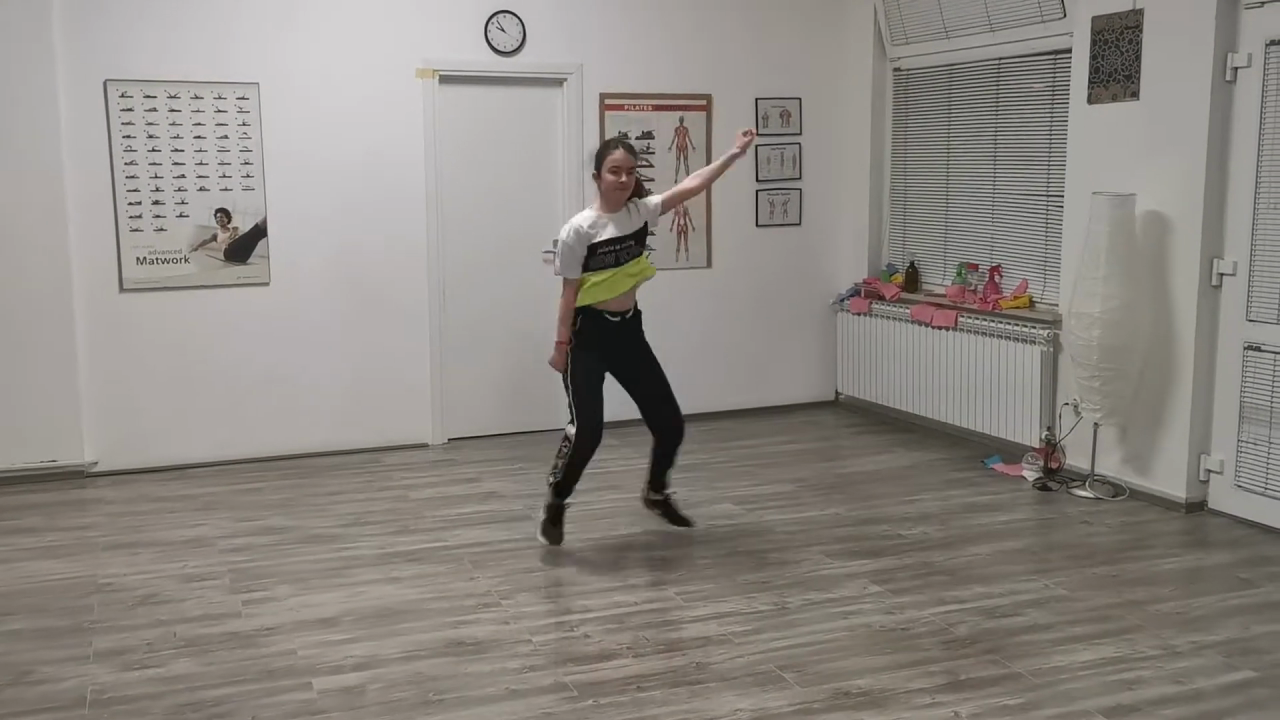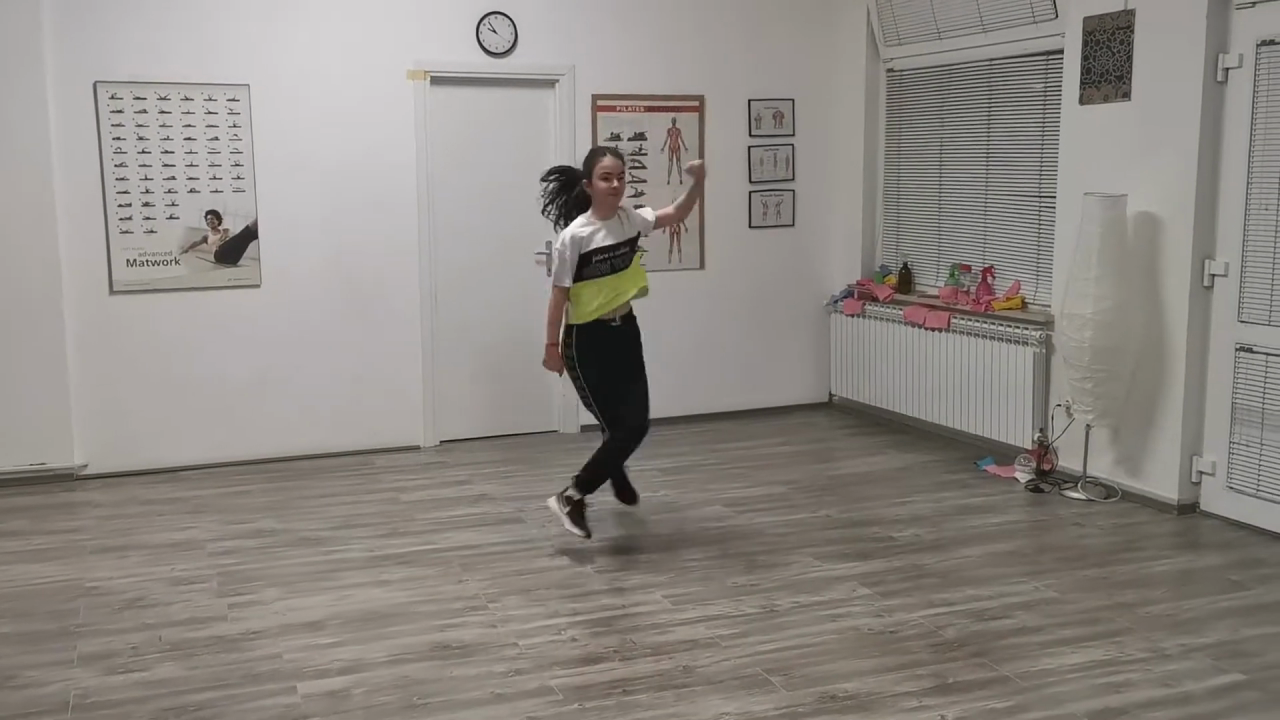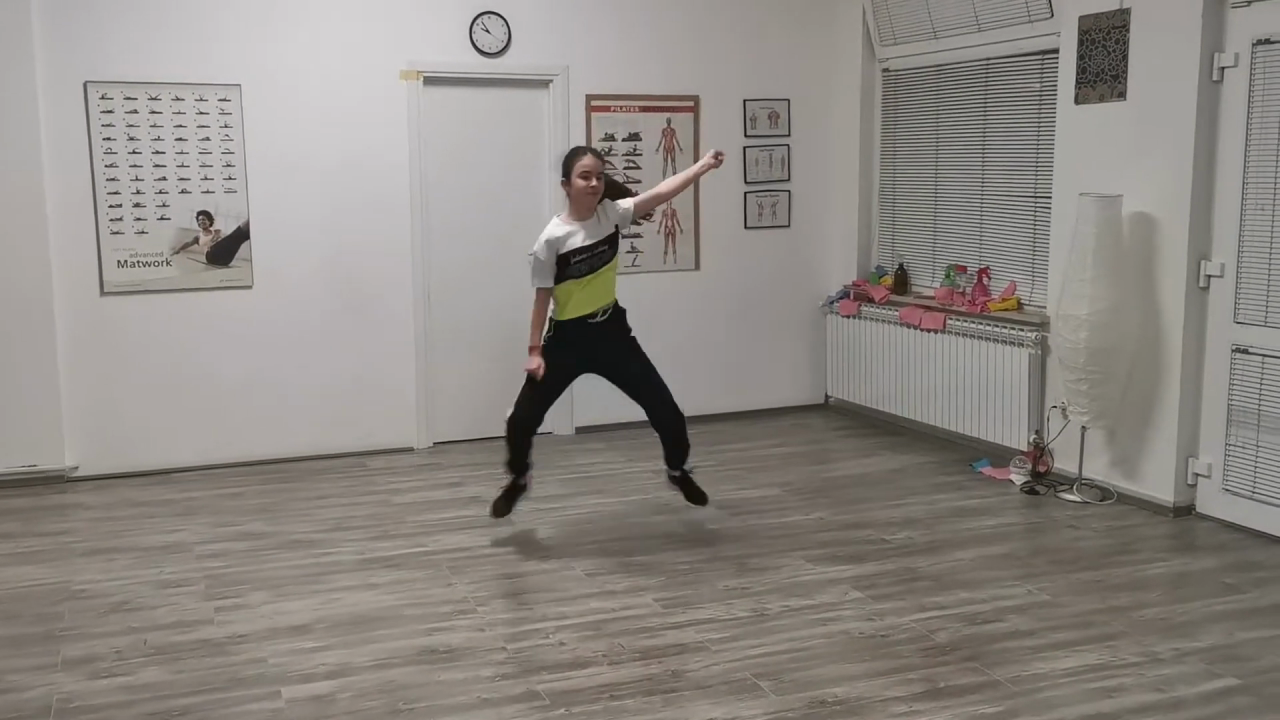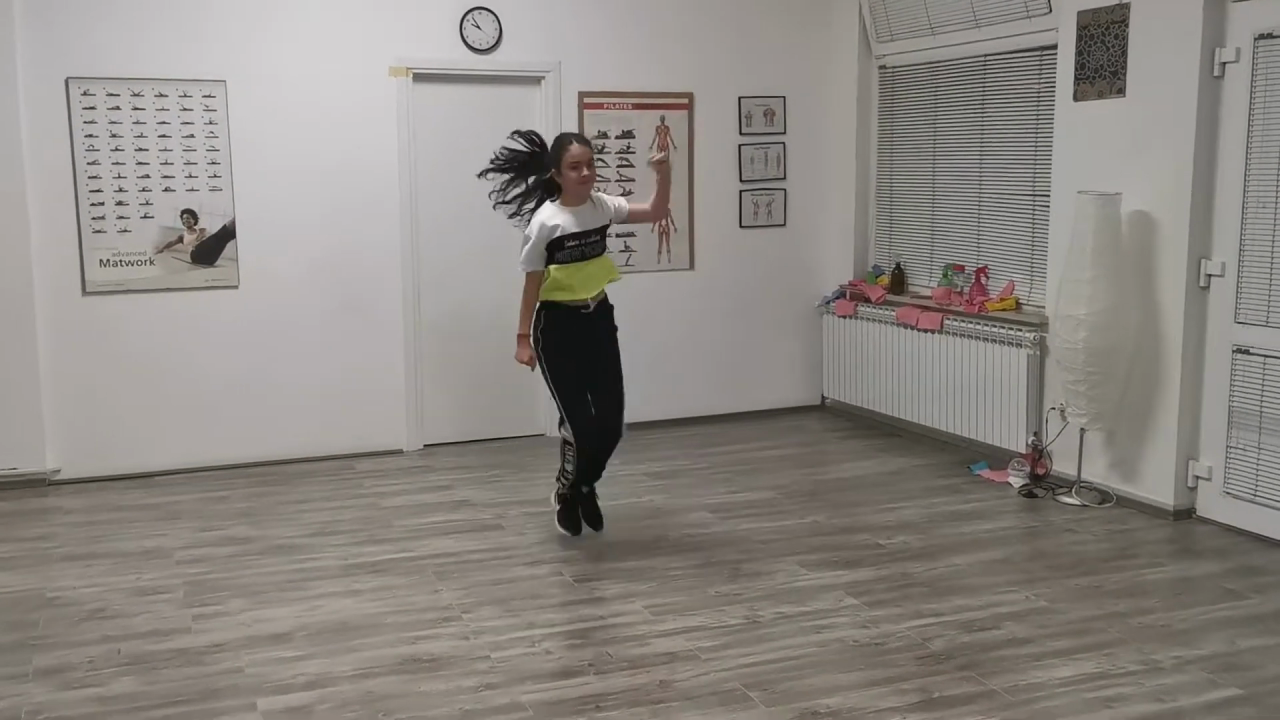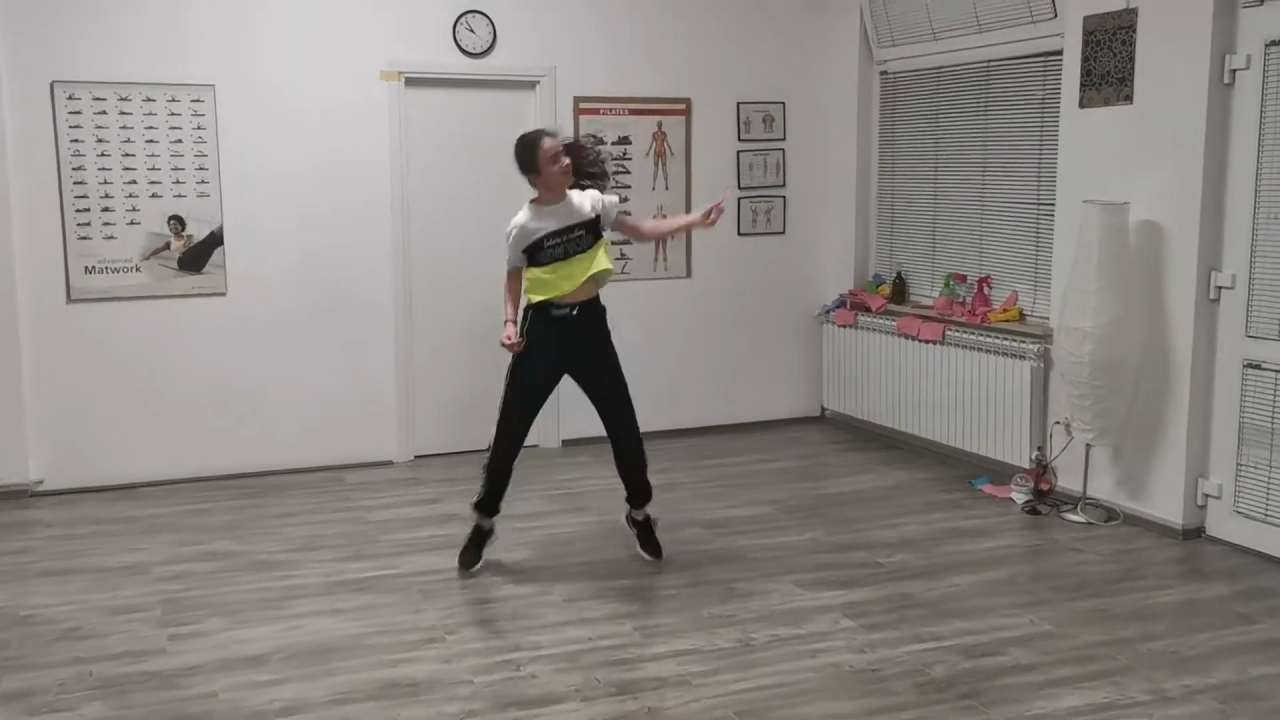
dt=0.4s
person 1, frame 1
left shoulder: (643, 210)
right shoulder: (578, 229)
left elbow: (693, 186)
right elbow: (569, 289)
left wrist: (735, 152)
right wrist: (561, 342)
left hip: (629, 329)
right hip: (591, 332)
left knee: (668, 419)
right knee: (586, 431)
left ankle: (657, 492)
right ankle: (555, 506)
person 1, frame 2
left shoulder: (632, 218)
right shoulder: (574, 236)
left elbow: (681, 213)
right elbow: (561, 294)
left wrist: (697, 182)
right wrist: (551, 346)
left hip: (624, 333)
right hip: (586, 338)
left knee: (632, 424)
right knee: (620, 425)
left ankle: (573, 496)
person 1, frame 3
left shoulder: (613, 213)
right shoulder: (552, 238)
left elbow: (662, 194)
right elbow: (542, 296)
left wrist: (706, 163)
right wrist: (533, 350)
left hip: (612, 329)
right hip: (567, 335)
left knee: (663, 407)
right knee: (523, 419)
left ankle: (677, 470)
right ankle: (517, 479)
person 1, frame 4
left shoulder: (602, 205)
right shoulder: (544, 221)
left elbow: (657, 210)
right elbow: (529, 282)
left wrist: (663, 175)
right wrist: (523, 338)
left hip: (598, 318)
right hip: (555, 324)
left knee: (611, 418)
right knee: (578, 418)
left ankle: (583, 486)
right ankle: (567, 492)
person 1, frame 5
left shoulder: (593, 202)
right shoulder: (524, 226)
left elbow: (641, 231)
right elbow: (513, 277)
left wrist: (692, 221)
right wrist: (509, 322)
left hip: (589, 330)
right hip: (545, 333)
left knee: (623, 428)
right knee: (509, 435)
left ankle: (639, 514)
right ankle: (482, 523)
